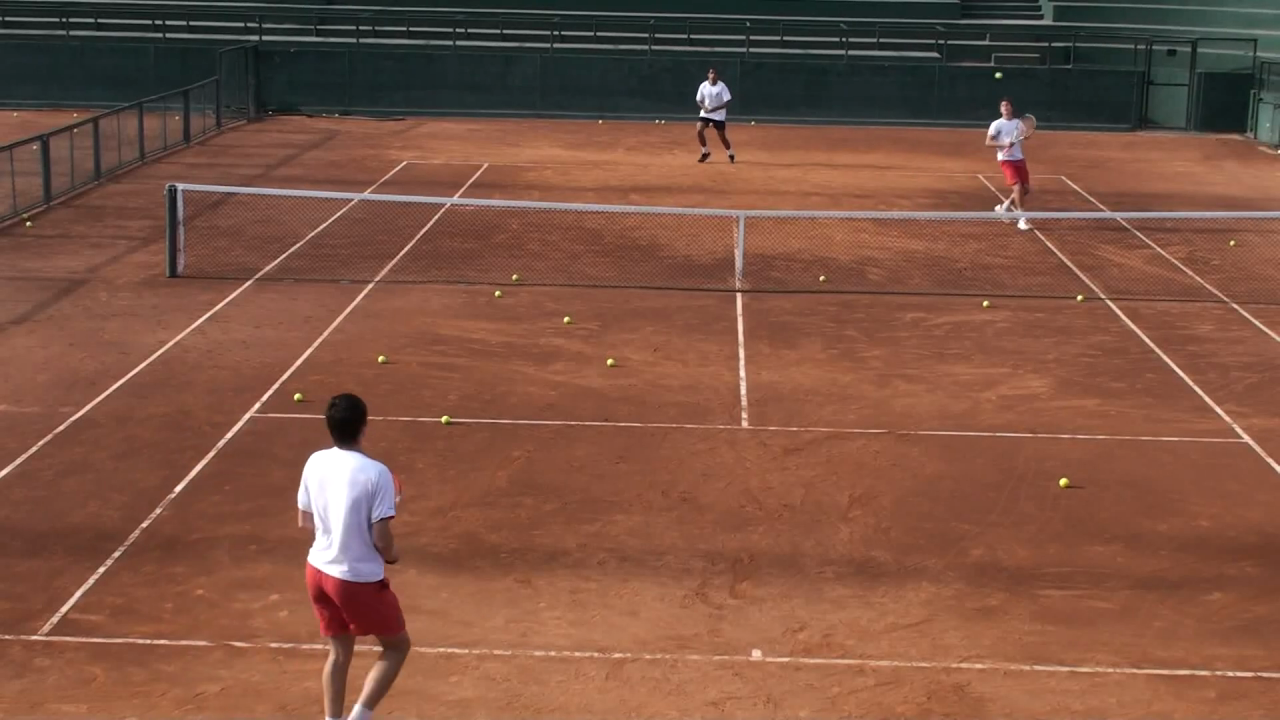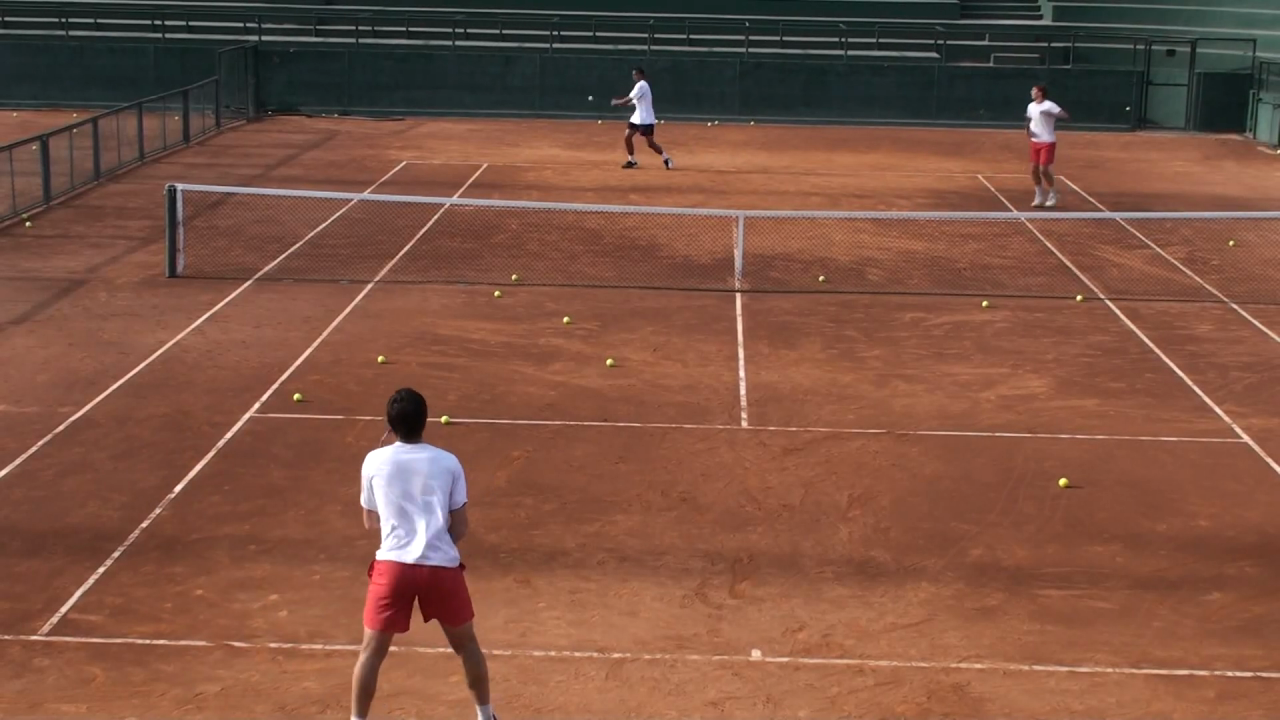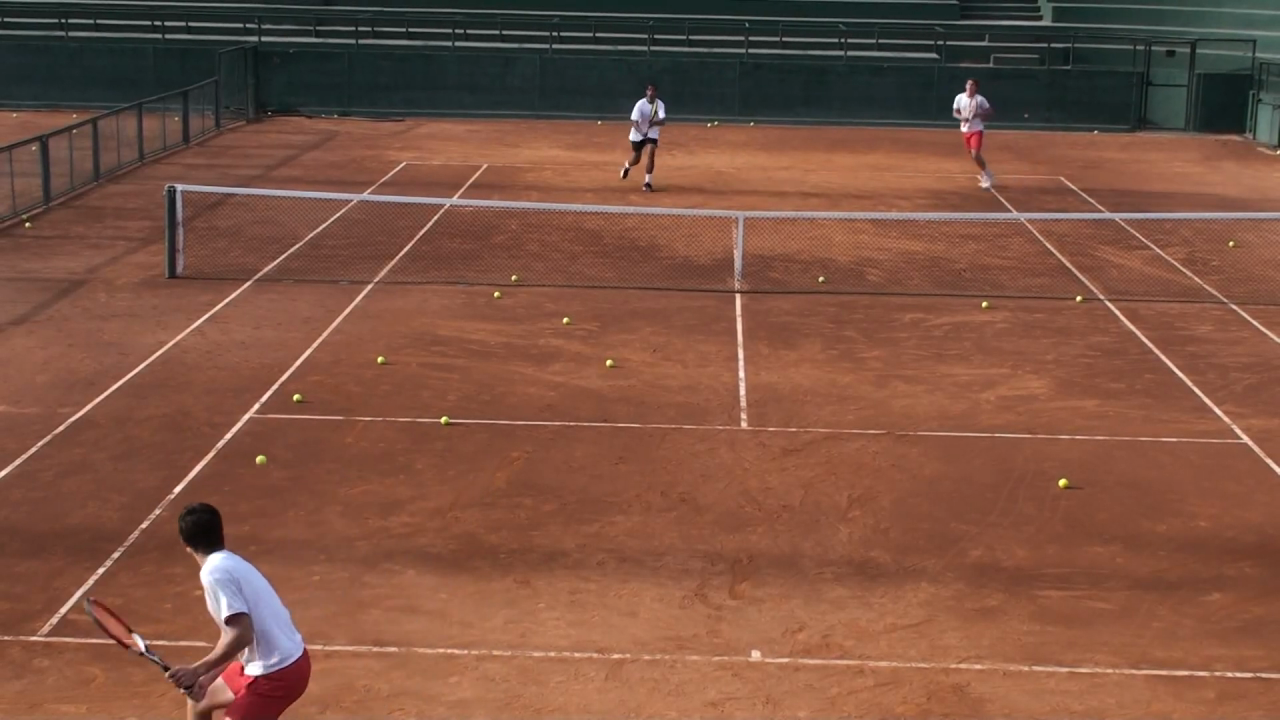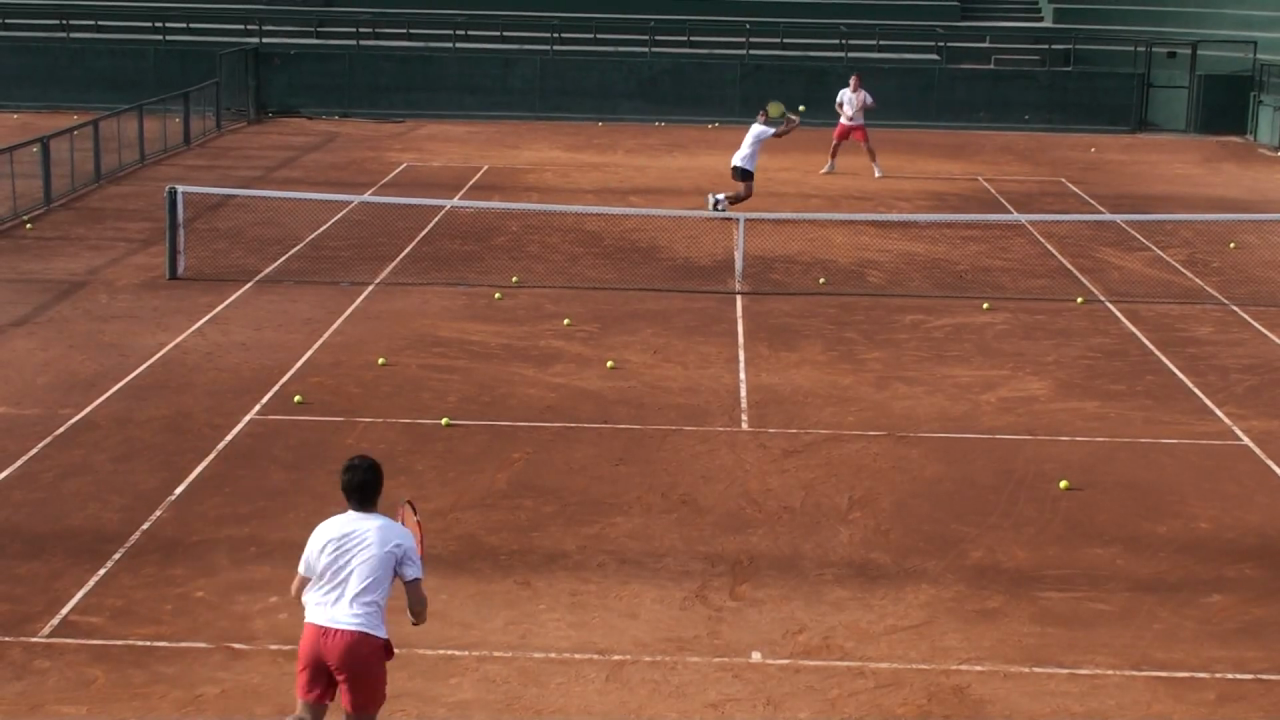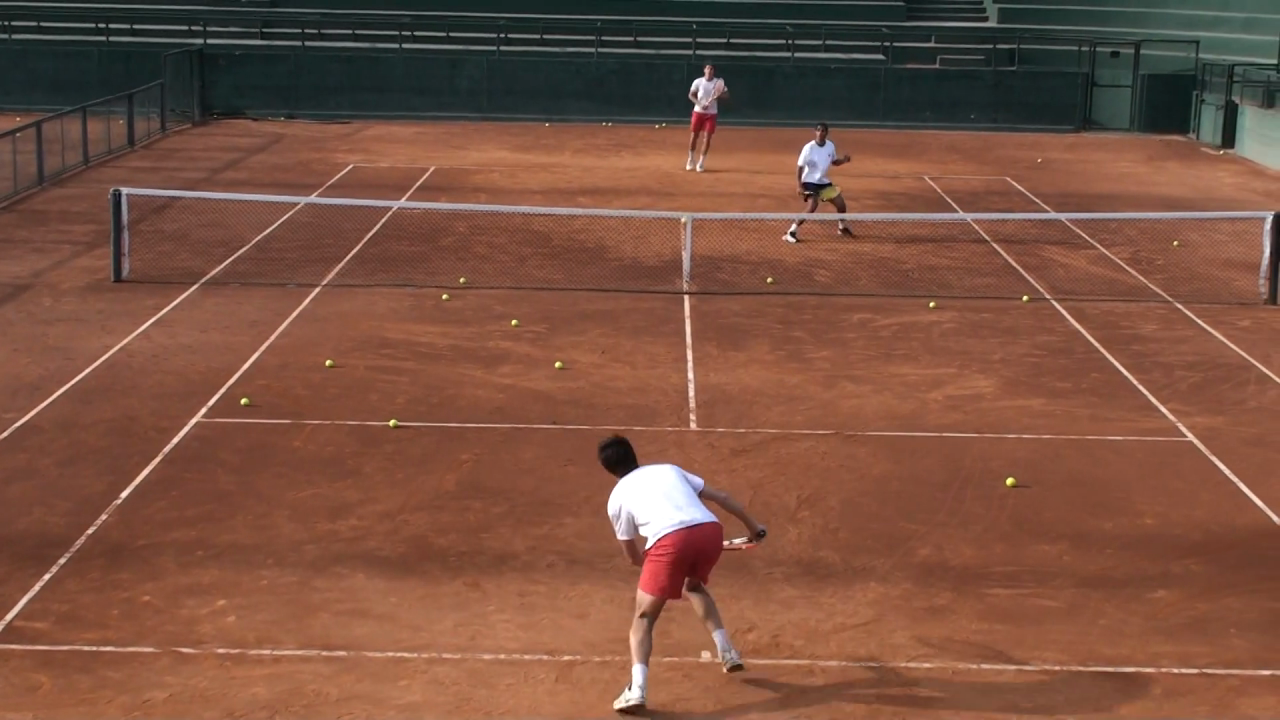
dt=1s
person 1, frame 1
left shoulder: (314, 463)
right shoulder: (376, 473)
left elbow: (304, 522)
right elbow: (381, 540)
right wrist: (391, 556)
left hip: (318, 571)
right hip: (360, 579)
left knee: (340, 651)
right knee: (397, 648)
person 1, frame 2
left shoulder: (374, 461)
right shoulder: (448, 463)
left elbow: (371, 522)
right elbow: (461, 526)
left hip: (393, 567)
right hip: (442, 568)
left knee: (371, 651)
right knee: (466, 645)
person 1, frame 3
left shoulder: (214, 572)
right shoulder: (231, 564)
left elbow: (241, 633)
right elbow: (230, 633)
left wrist: (198, 670)
right wrist: (205, 676)
left hip: (275, 675)
right hip: (289, 662)
right knee: (198, 699)
person 1, frame 4
left shoulder: (325, 530)
right shoulder: (399, 535)
left elbow: (298, 590)
right elbow: (417, 600)
right wrist: (419, 617)
left hip: (315, 633)
right hip: (361, 640)
person 1, frame 5
left shoulder: (618, 497)
right shoulder: (670, 470)
left elbow: (632, 554)
right elbow: (723, 498)
left wrist: (652, 579)
right wrist: (752, 525)
left hip: (670, 540)
right hip: (708, 530)
left knee: (643, 617)
right knee: (695, 588)
left ankle: (636, 691)
right ankle: (726, 650)
